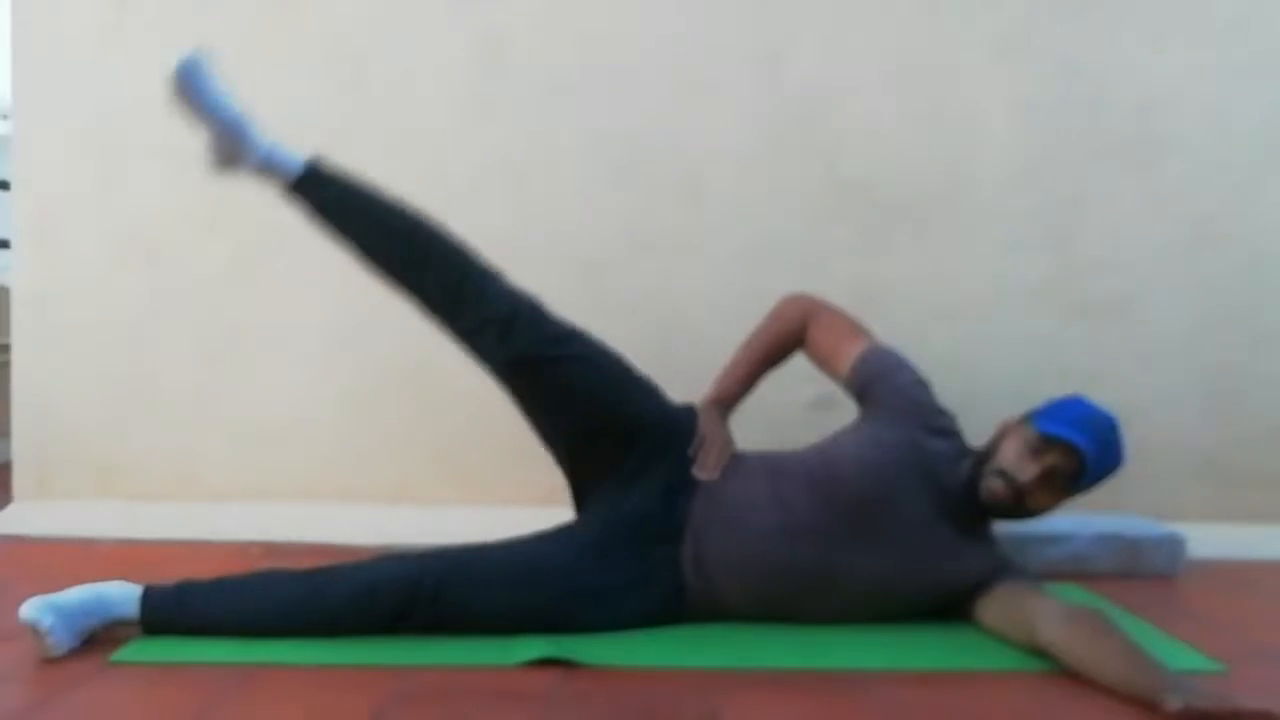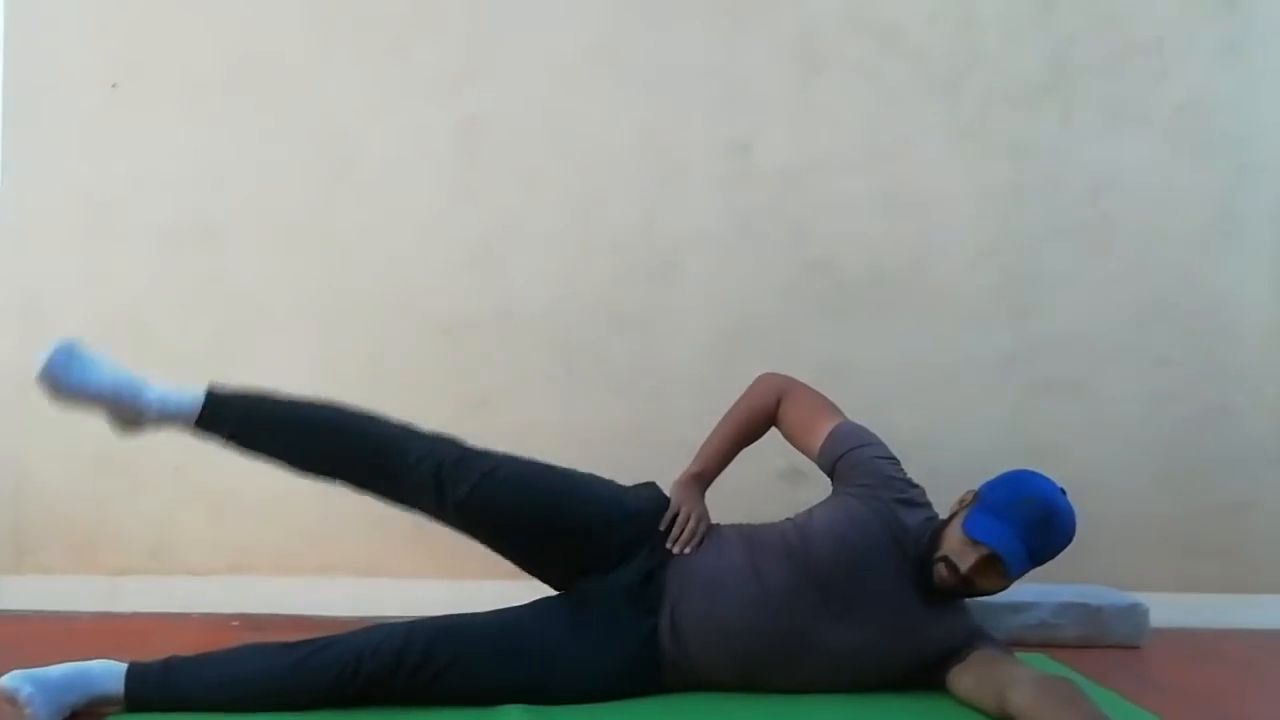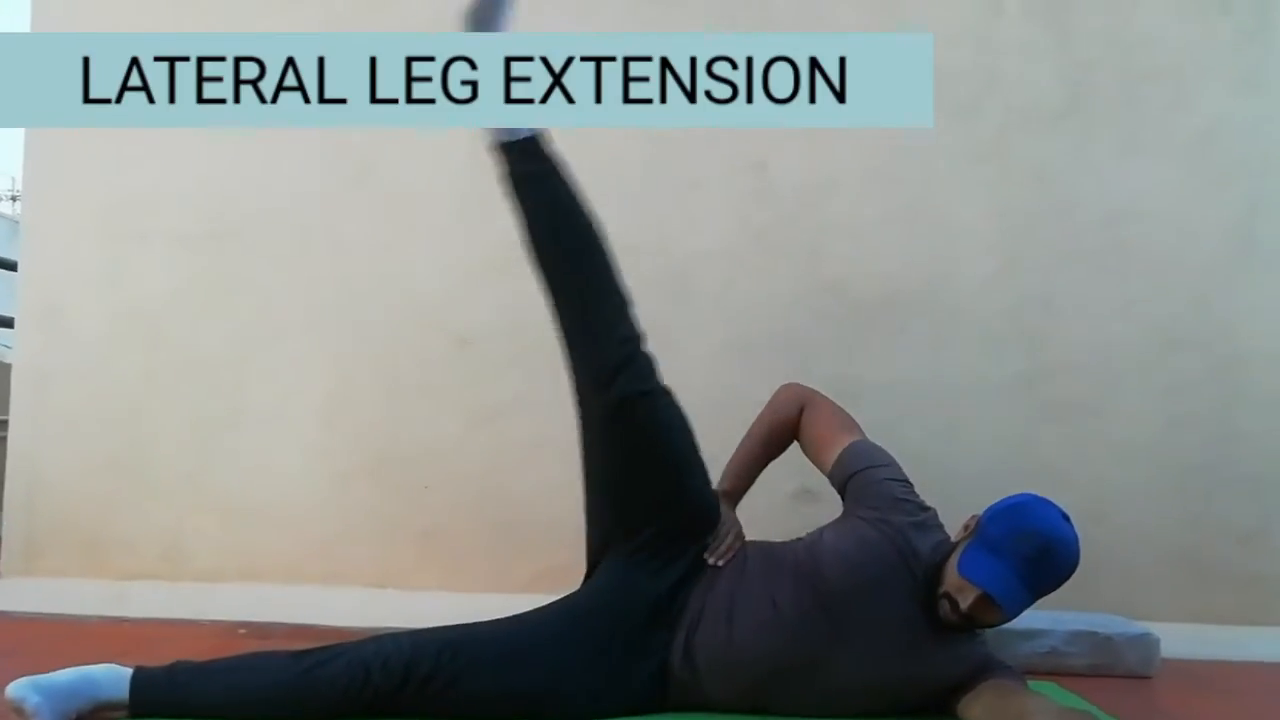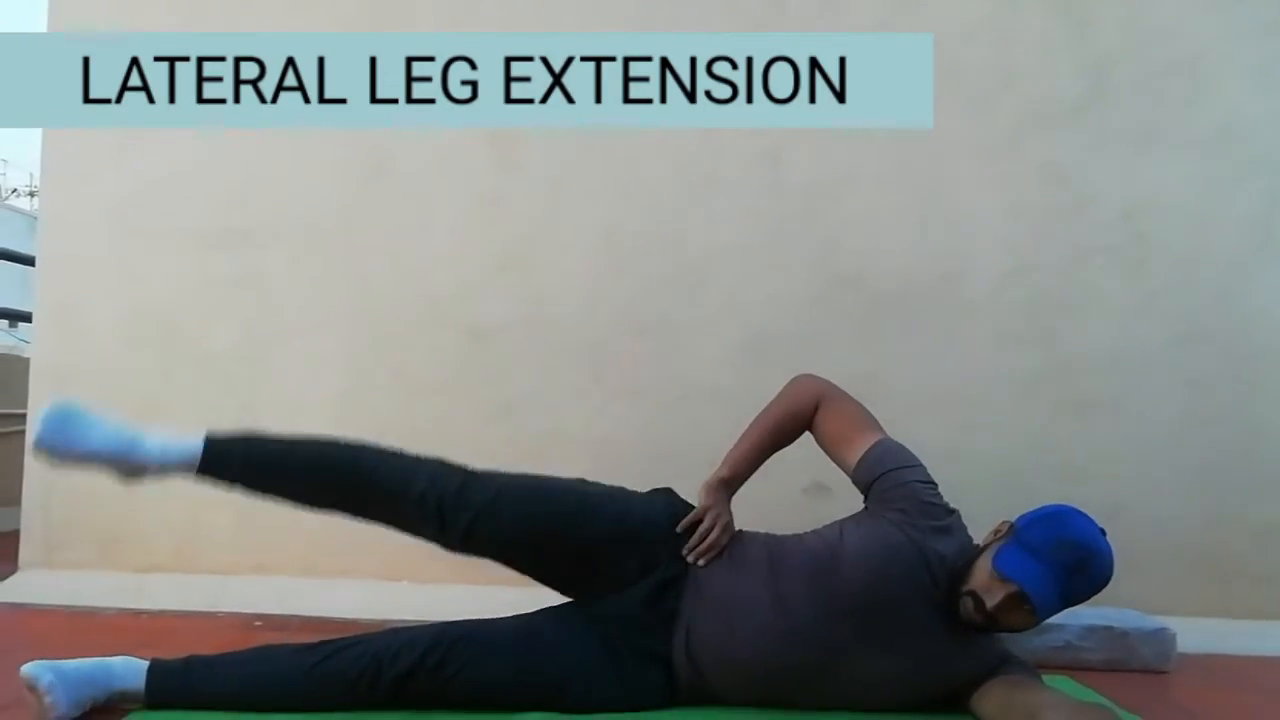
dt=1s
person 1, frame 1
left shoulder: (972, 568)
right shoulder: (924, 424)
right elbow: (805, 312)
right wrist: (718, 408)
left hip: (654, 586)
right hip: (663, 478)
left knee: (413, 592)
right knee: (500, 317)
left ankle: (133, 604)
right ankle: (270, 157)
person 1, frame 2
right shoulder: (889, 493)
right elbow: (779, 387)
right wrist: (695, 477)
right hip: (633, 545)
right knee: (439, 473)
right ankle: (170, 401)
person 1, frame 3
right shoulder: (900, 521)
right elbow: (798, 401)
right wrist: (727, 497)
right hip: (666, 567)
right knee: (611, 355)
right ankle: (511, 120)
person 1, frame 4
right shoulder: (924, 513)
right elbow: (817, 393)
right wrist: (722, 485)
right hip: (656, 556)
right knee: (441, 501)
right ankle: (168, 449)
